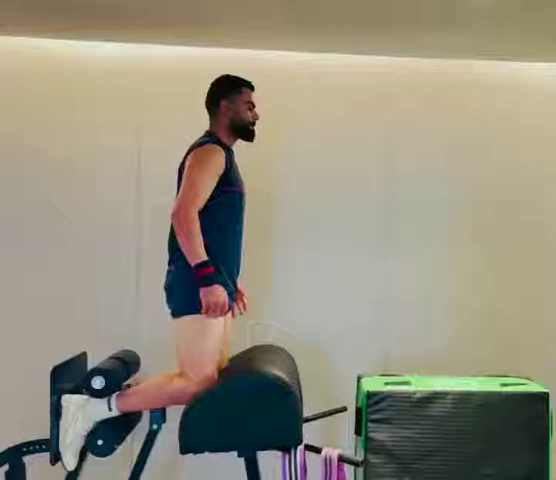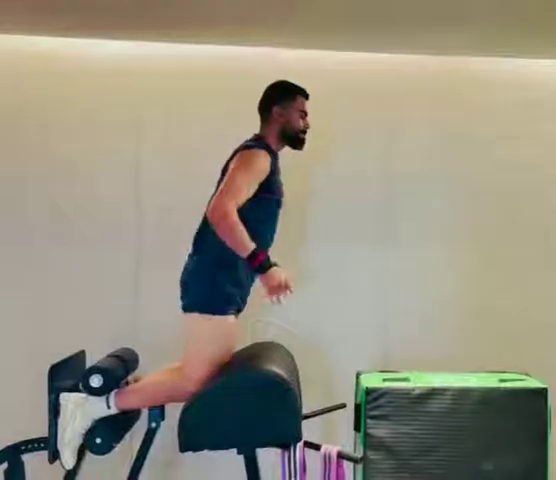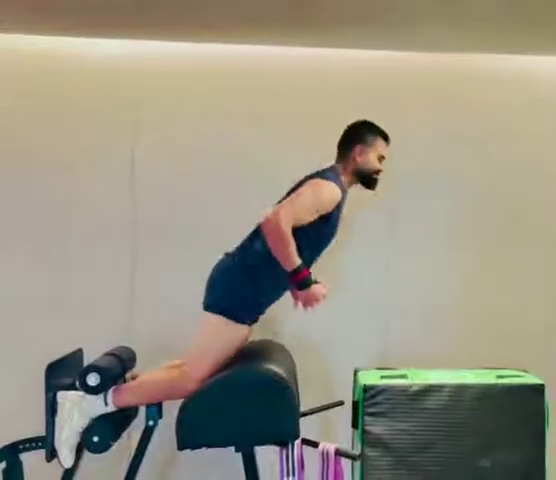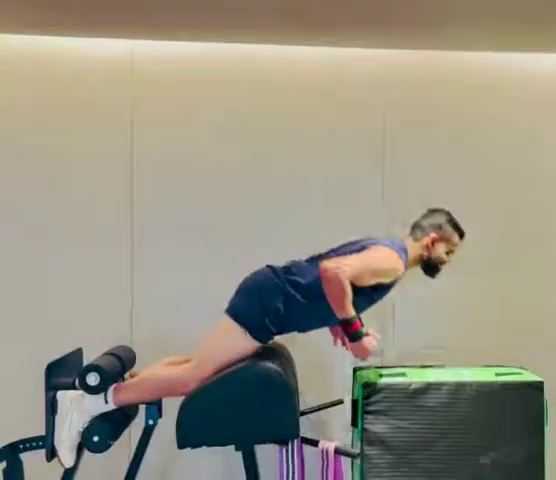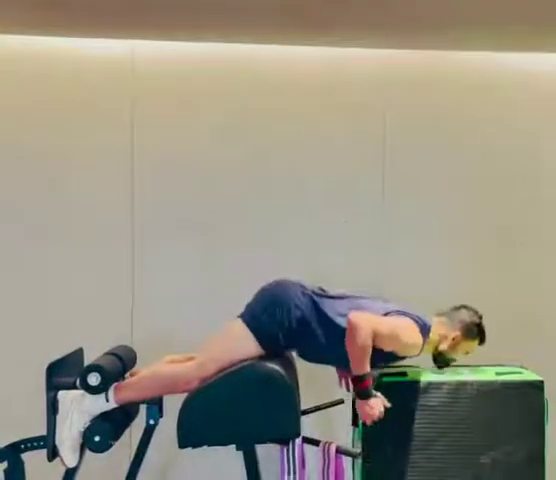
dt=0.5s
person 1, frame 1
left shoulder: (221, 156)
right shoulder: (210, 152)
right elbow: (183, 215)
left wrist: (229, 281)
right wrist: (209, 279)
left hip: (211, 283)
right hip: (198, 285)
left knee: (211, 376)
right knee: (199, 383)
left ankle: (114, 395)
right ankle: (93, 408)
person 1, frame 2
left shoulder: (264, 159)
right shoulder: (256, 156)
right elbow: (220, 211)
left wrist: (261, 269)
right wrist: (264, 265)
left hip: (226, 282)
right hip: (214, 281)
left knee: (203, 373)
right knee: (198, 380)
left ankle: (109, 389)
right ankle: (95, 406)
person 1, frame 3
left shoulder: (329, 186)
right shoulder: (330, 189)
right elbow: (274, 223)
left wrist: (296, 278)
right wrist: (302, 279)
left hip: (242, 286)
right hip: (240, 288)
left knee: (194, 370)
right knee: (192, 379)
right ankle: (90, 404)
person 1, frame 4
left shoulder: (385, 249)
right shoulder: (393, 260)
right elbow: (333, 272)
left wrist: (334, 318)
right wrist: (355, 330)
left hip: (270, 294)
right hip: (268, 302)
left knee: (197, 367)
right knee: (193, 377)
left ankle: (118, 381)
right ankle: (92, 402)
person 1, frame 5
left shoulder: (408, 326)
right shoulder: (413, 339)
right elbow: (359, 325)
left wrist: (343, 360)
right wrist: (364, 392)
left hip: (288, 300)
right hip: (283, 311)
left knee: (200, 364)
right knee: (196, 374)
left ankle: (112, 380)
right ankle: (91, 402)
